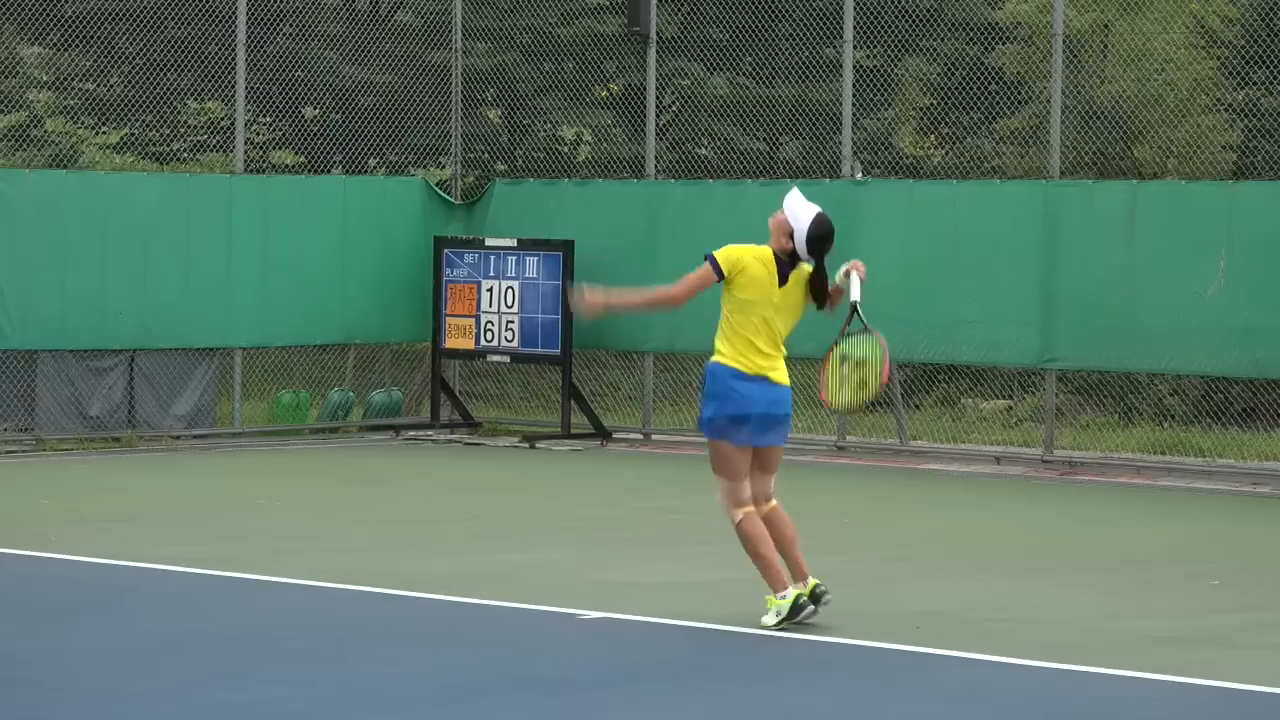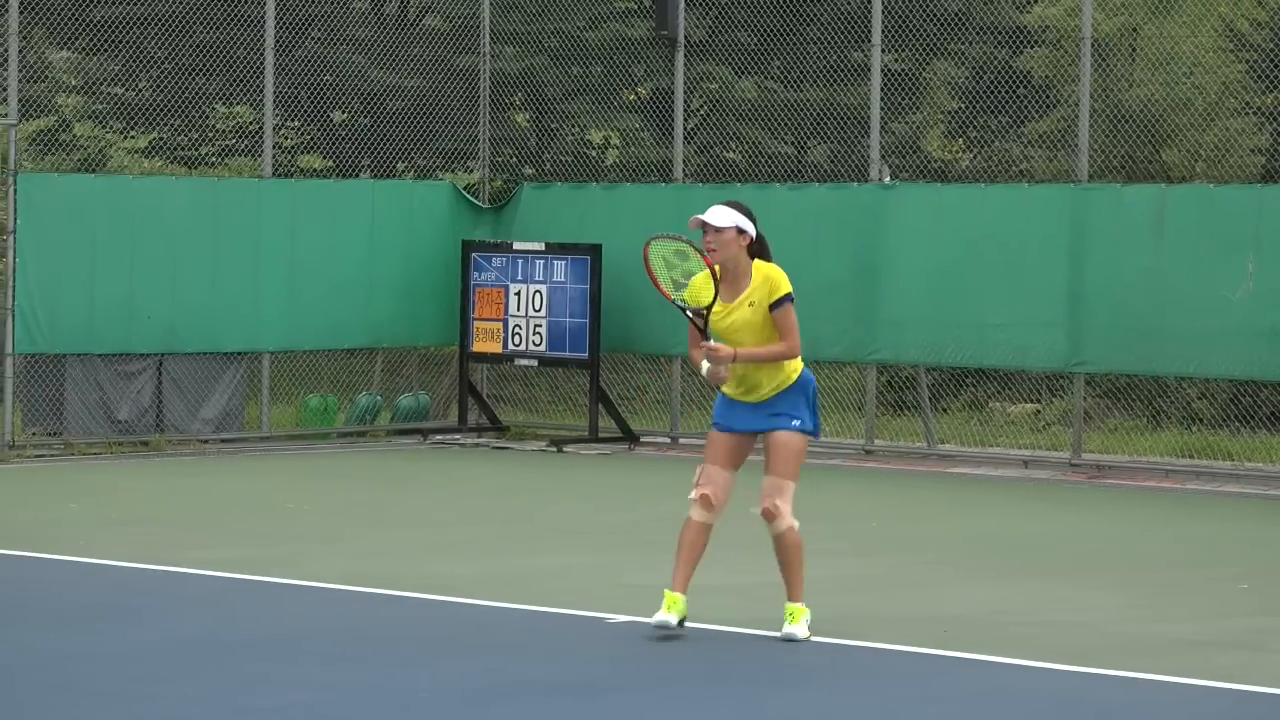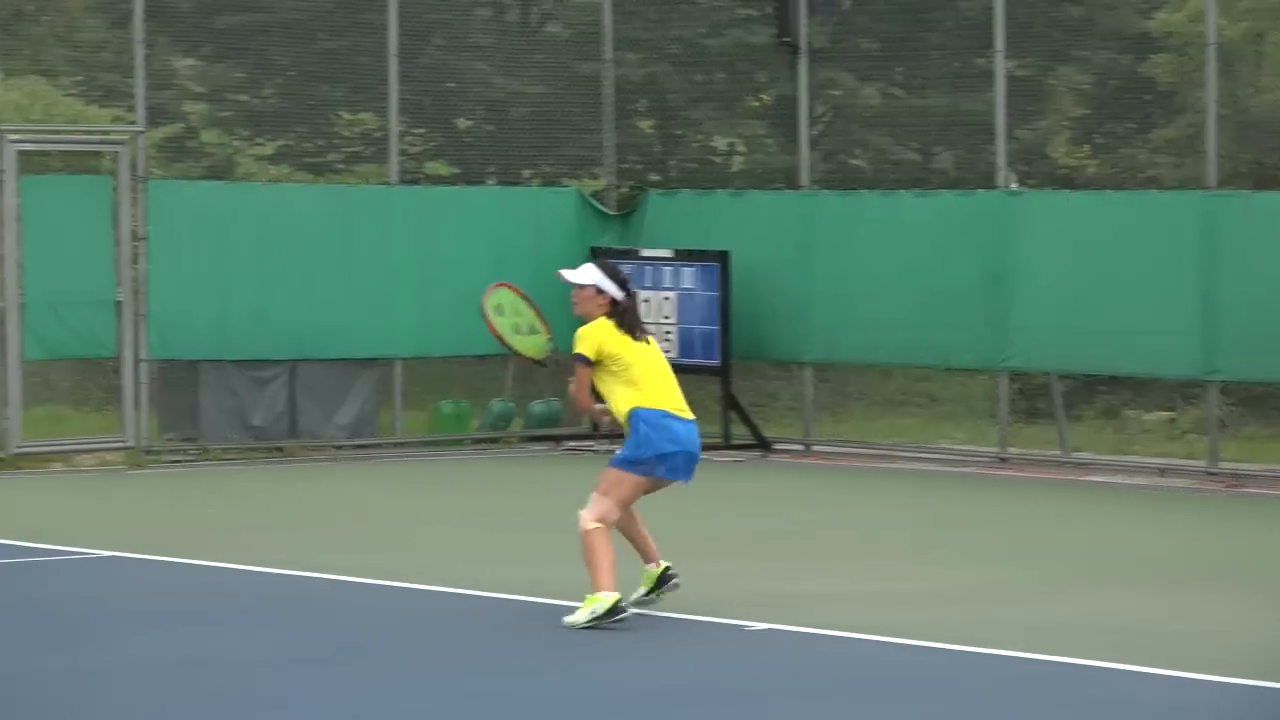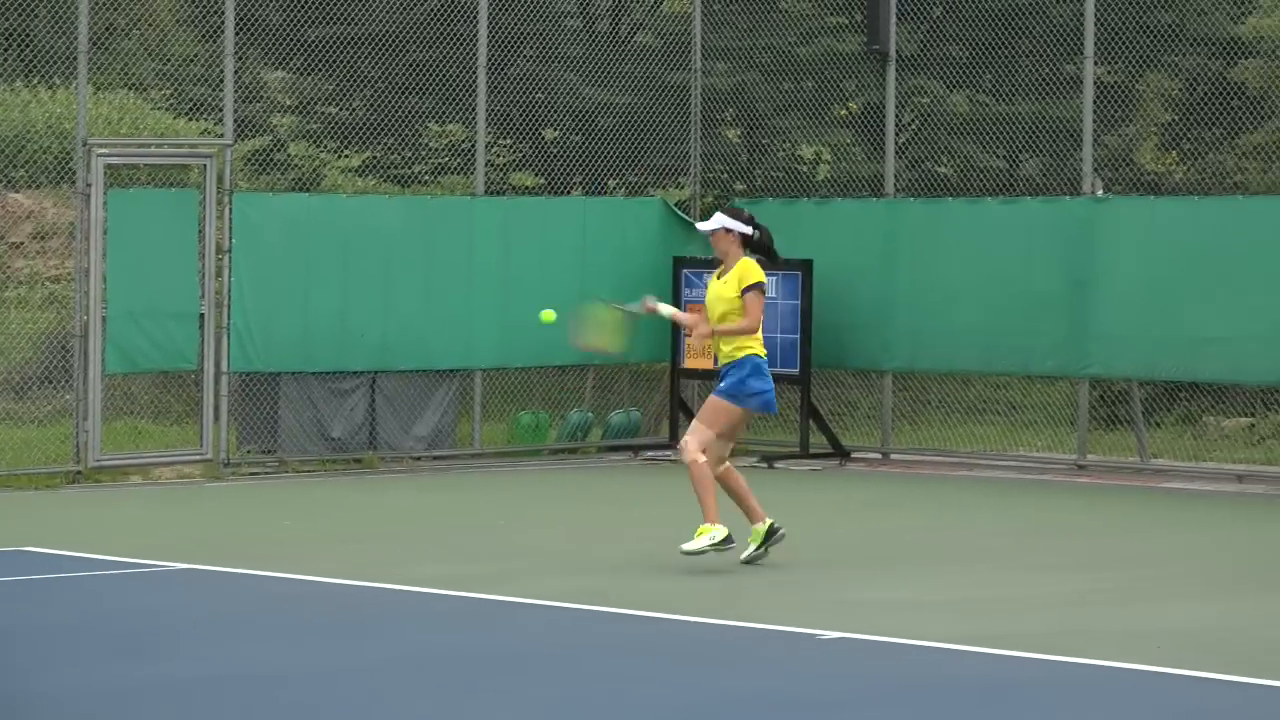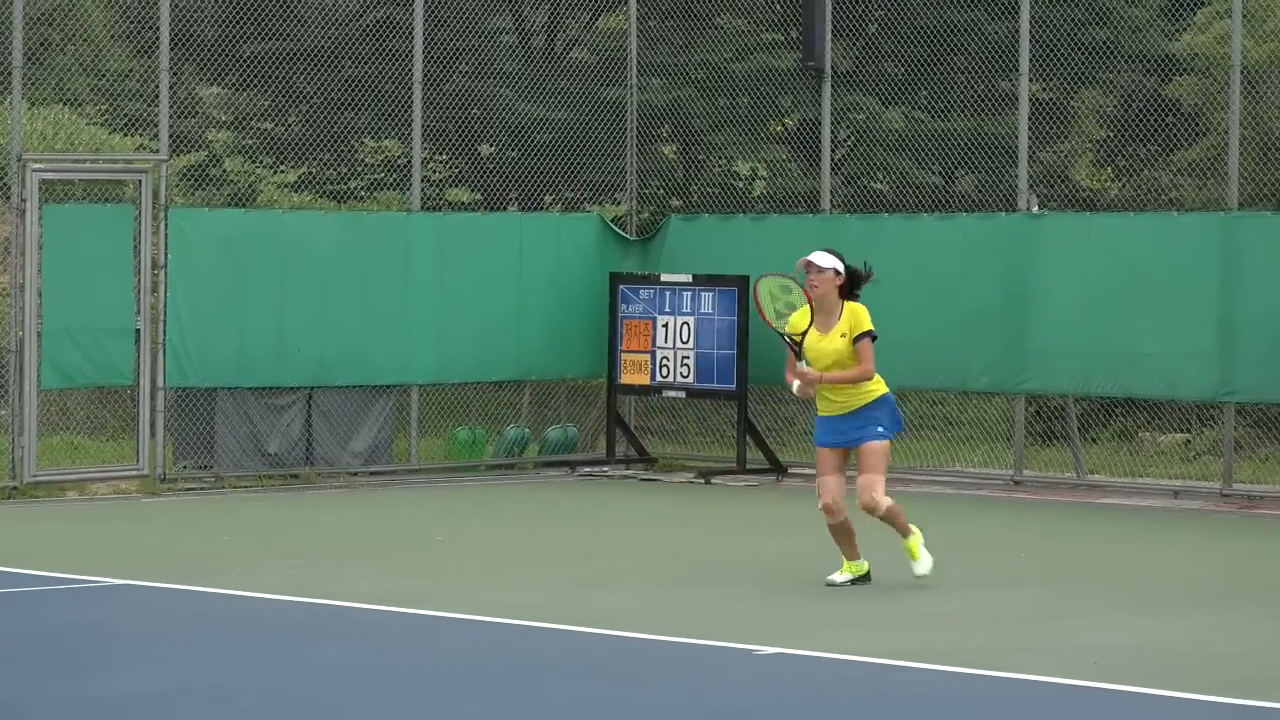
dt=1s
person 1, frame 1
left shoulder: (740, 259)
right shoulder: (808, 277)
left elbow: (673, 296)
right elbow: (831, 299)
left wrist: (607, 301)
right wrist: (847, 275)
left hip: (734, 387)
right hip: (776, 394)
left knee: (738, 505)
right knee: (763, 499)
left ankle: (785, 594)
right ankle: (806, 586)
person 1, frame 2
left shoulder: (771, 278)
right shoulder: (698, 286)
left elbow: (792, 347)
right elbow: (695, 348)
left wrist: (735, 354)
right wrist: (710, 367)
left hip: (787, 397)
right hip: (735, 401)
left knee: (775, 510)
right knee: (704, 499)
left ankle: (797, 608)
right ankle: (674, 601)
person 1, frame 3
left shoulder: (590, 333)
right shoulder: (635, 334)
left elbow: (582, 401)
left wrist: (596, 411)
right wrist: (607, 411)
left hip: (655, 432)
right hip: (684, 434)
left knee: (593, 518)
right knee: (610, 501)
left ankle: (605, 598)
right ankle: (657, 569)
person 1, frame 4
left shoulder: (749, 272)
right shoulder: (719, 274)
left elbow: (752, 325)
right elbow: (701, 323)
left wrist: (712, 330)
right wrist: (663, 309)
left hip: (744, 372)
right hip: (736, 375)
left knee: (691, 448)
right knee: (715, 462)
left ankle: (713, 529)
right ankle: (762, 527)
person 1, frame 5
left shoulder: (856, 314)
right shoulder: (798, 321)
left elbow: (867, 371)
right elbow: (791, 372)
left wrist: (821, 378)
right wrist: (800, 385)
left hip: (870, 409)
right hip: (830, 417)
left knee: (871, 501)
right knee: (829, 503)
left ankle: (911, 536)
right ankle: (854, 565)
